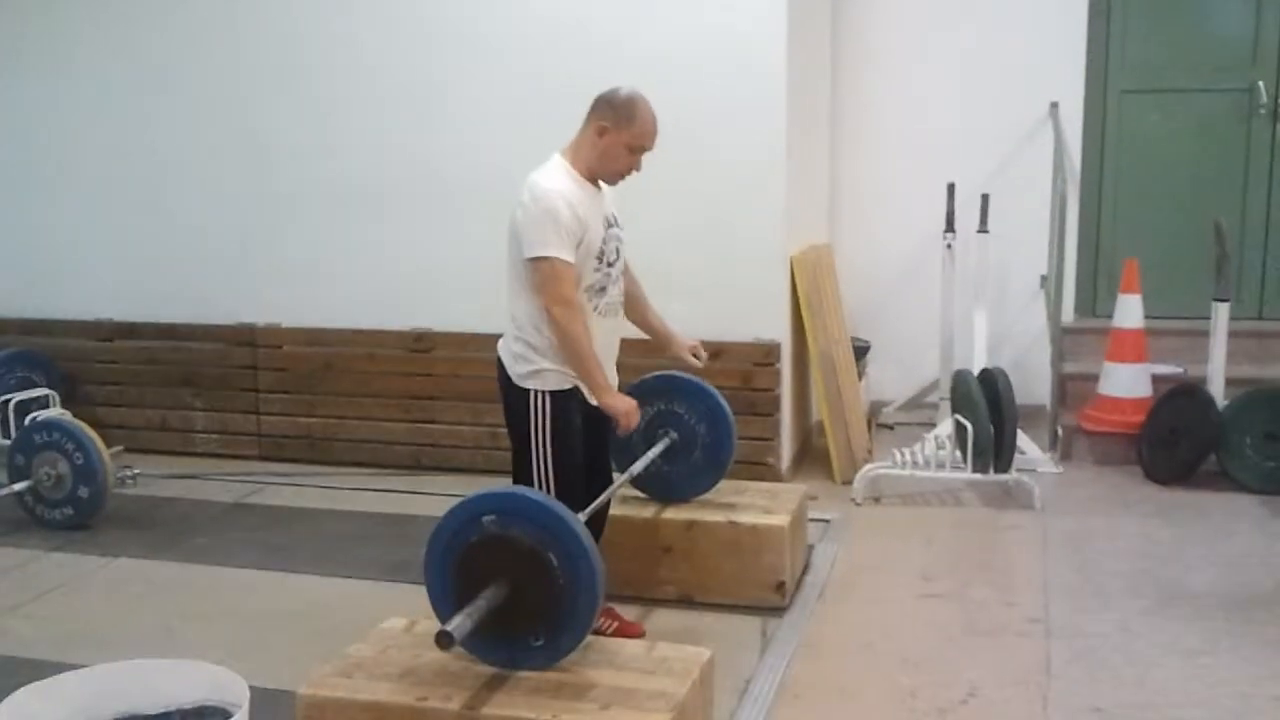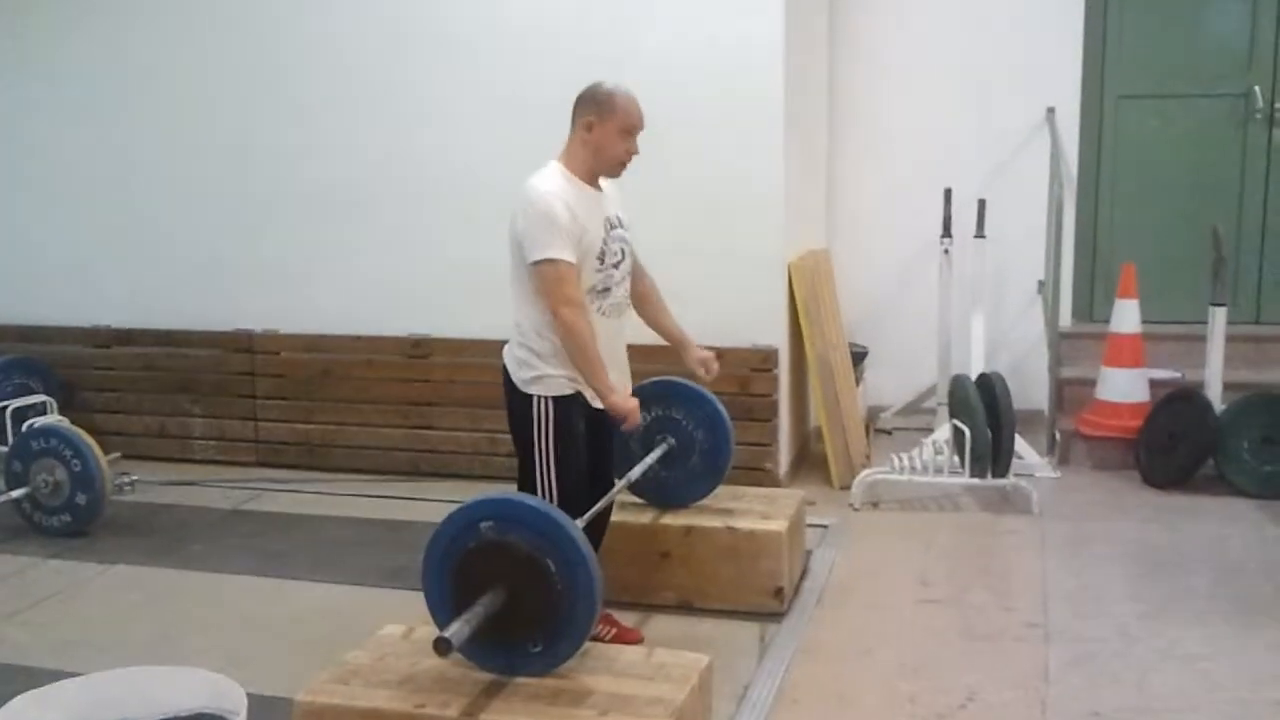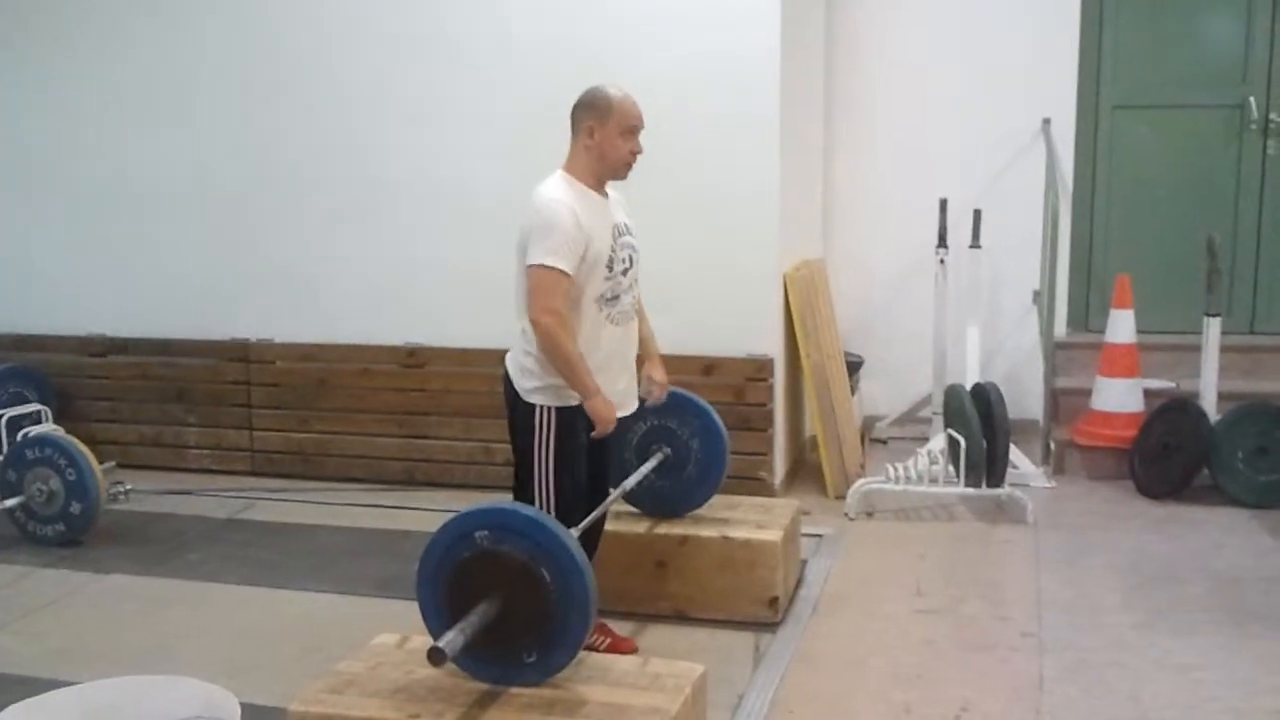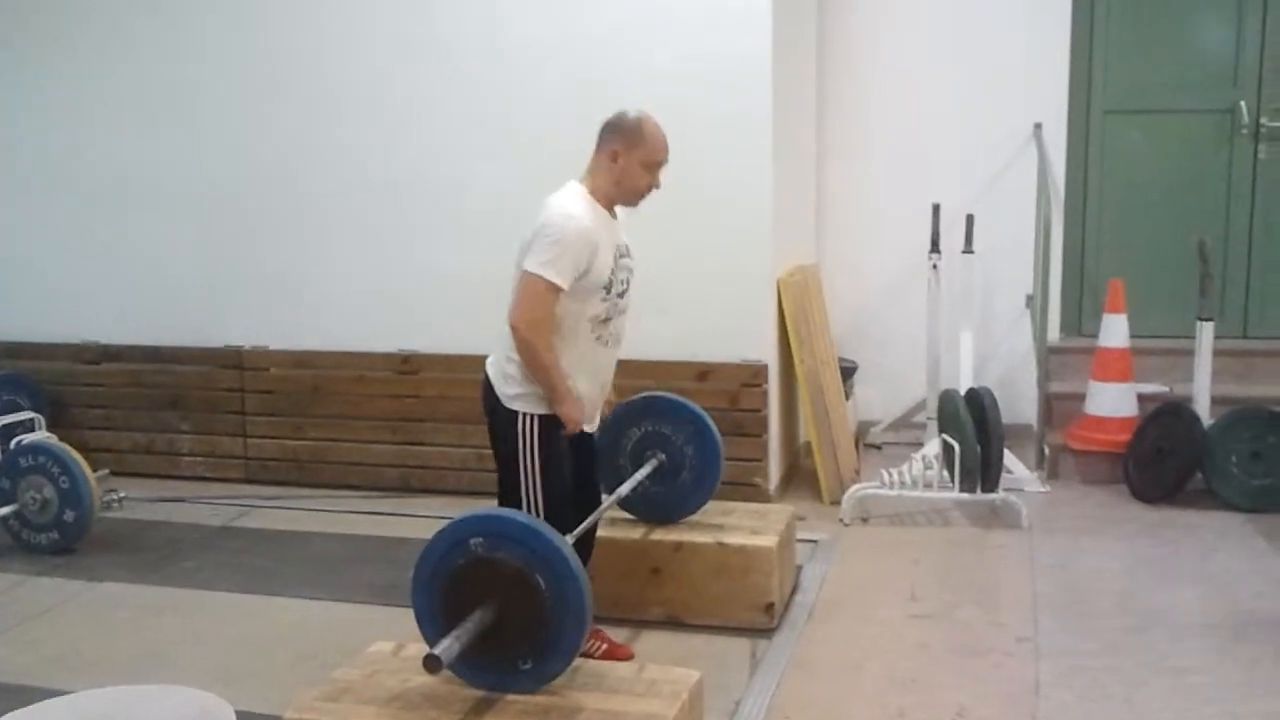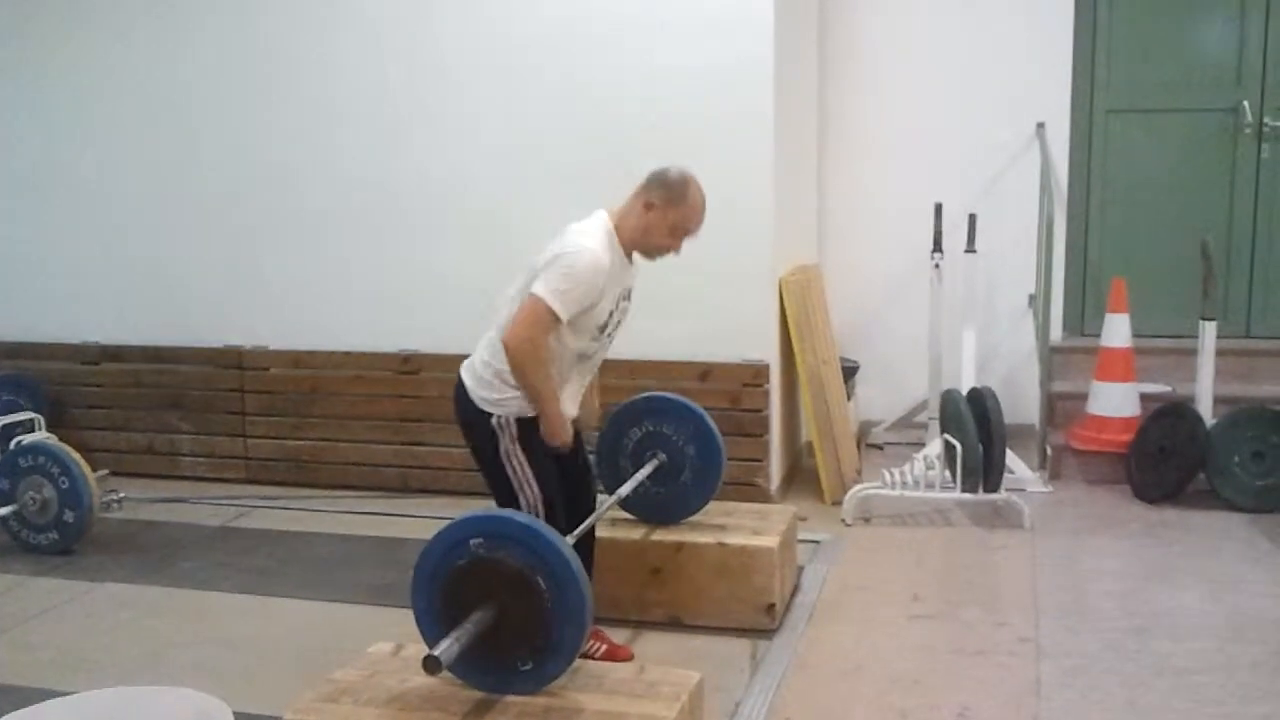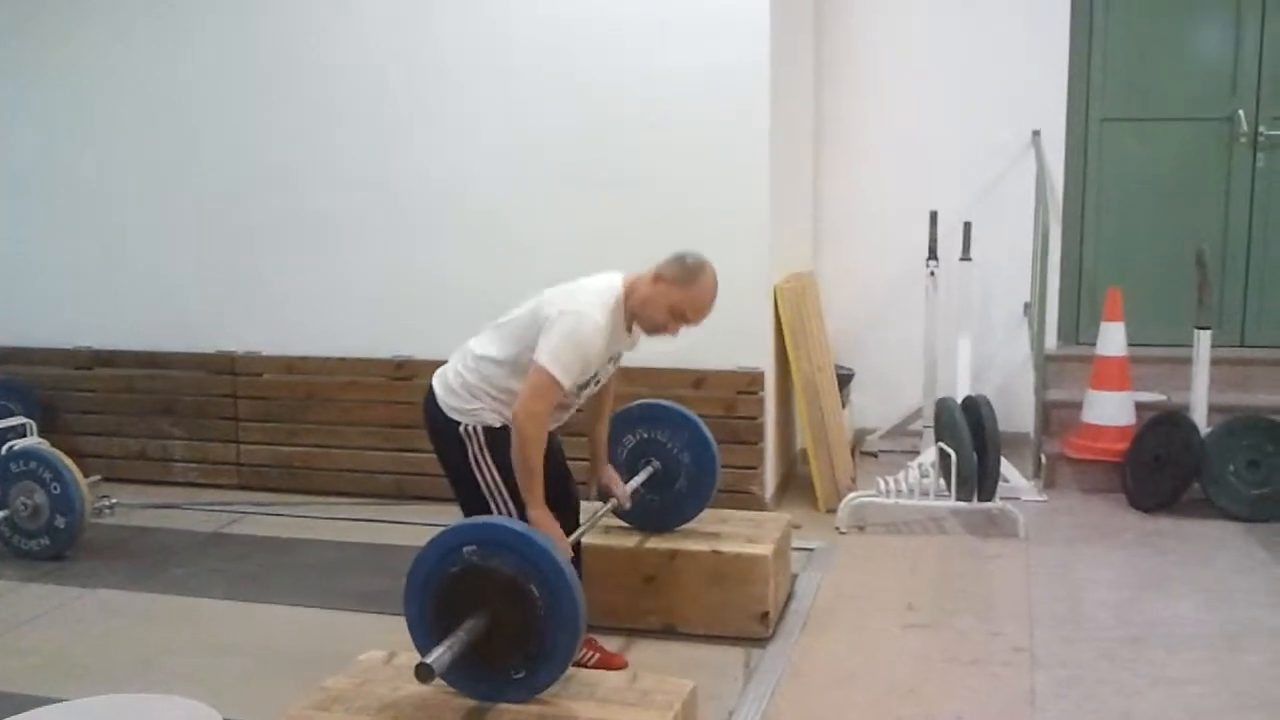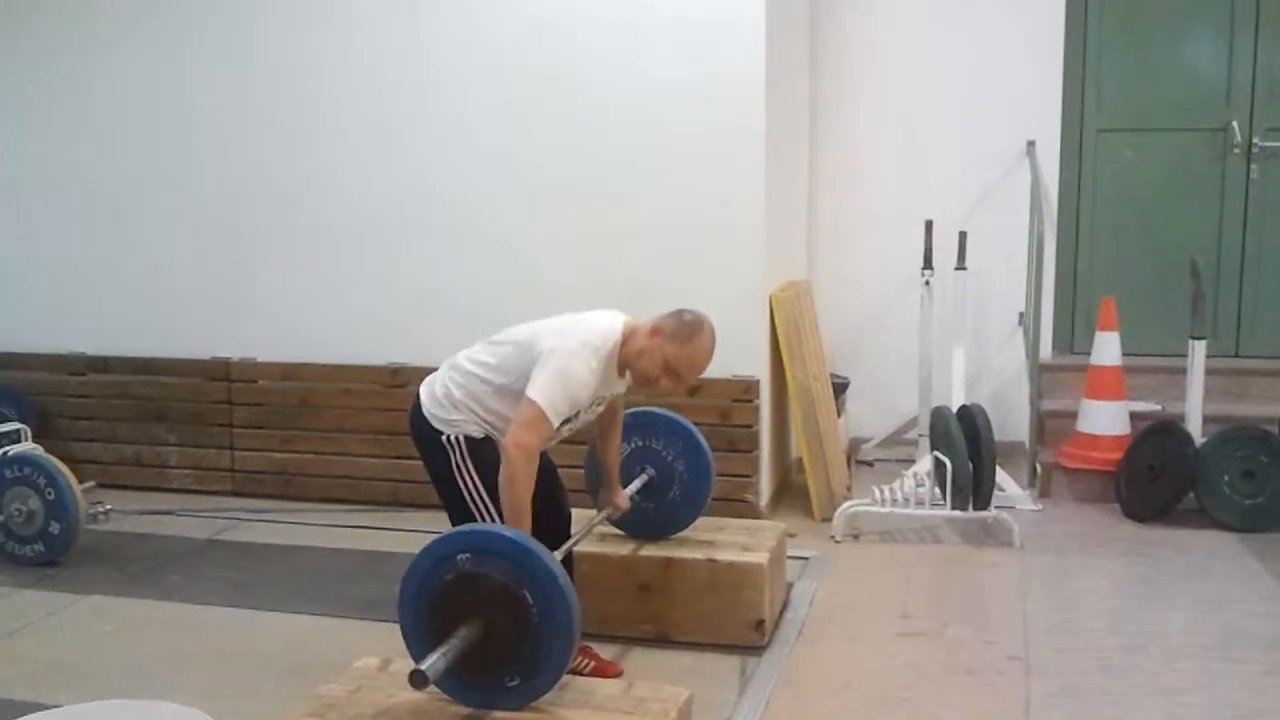
dt=0.3s
person 1, frame 1
left shoulder: (596, 192)
right shoulder: (551, 195)
left elbow: (617, 279)
right elbow: (561, 306)
left wrist: (669, 338)
right wrist: (607, 393)
left hip: (582, 378)
right hip: (544, 381)
left knee: (593, 497)
person 1, frame 2
left shoulder: (603, 195)
right shoulder: (548, 199)
left elbow: (635, 279)
right elbow: (566, 307)
left wrist: (685, 345)
right wrist: (611, 392)
left hip: (590, 384)
right hip: (548, 386)
left knee: (594, 503)
right knee: (554, 514)
person 1, frame 3
left shoulder: (609, 201)
right shoulder: (558, 208)
left elbow: (624, 292)
right elbow: (546, 315)
left wrist: (651, 358)
right wrist: (590, 394)
left hip: (595, 393)
right hip: (551, 396)
left knee: (587, 514)
right knee: (546, 524)
person 1, frame 4
left shoulder: (605, 219)
right shoulder: (569, 222)
right elbow: (526, 322)
left wrist: (591, 390)
right wrist: (562, 399)
left hip: (571, 403)
right hip: (529, 404)
left knee: (581, 519)
person 1, frame 5
left shoulder: (619, 253)
right shoulder: (587, 256)
right elbow: (519, 339)
left wrist: (566, 408)
right wrist: (551, 416)
left hip: (542, 399)
right hip: (499, 402)
left knee: (578, 510)
right knee: (539, 528)
person 1, frame 6
left shoulder: (627, 315)
right shoulder: (587, 318)
left elbow: (599, 386)
right elbow: (528, 413)
left wrist: (600, 463)
right wrist: (536, 509)
left hip: (511, 411)
right hip: (466, 412)
left knee: (564, 521)
person 1, frame 7
left shoulder: (624, 346)
right shoulder: (581, 355)
left elbow: (609, 410)
right elbow: (519, 448)
left wrist: (611, 485)
left hip: (503, 420)
right hip: (451, 419)
left knee: (554, 523)
